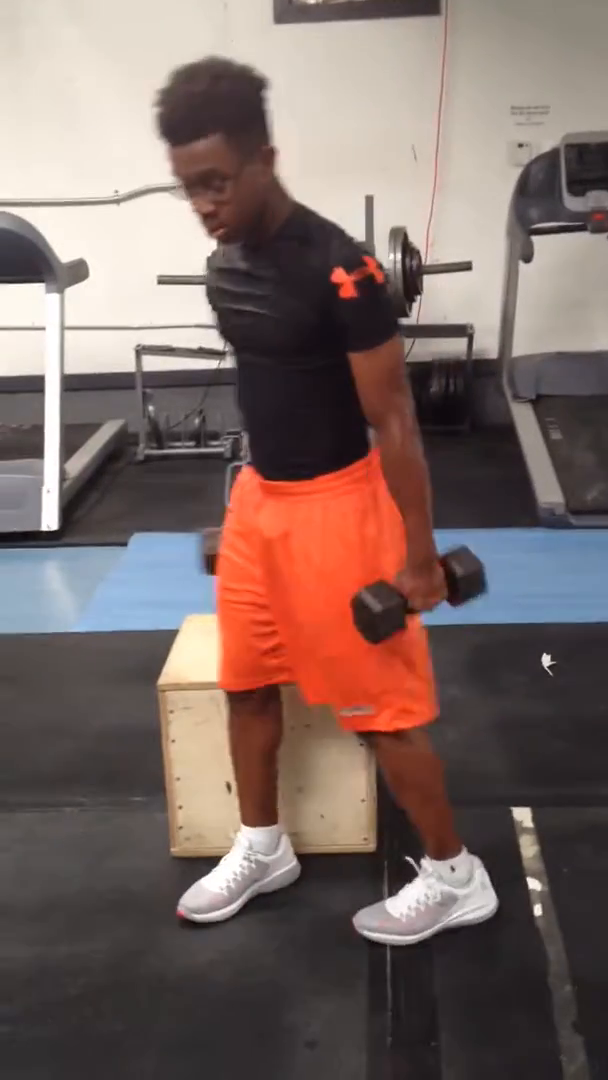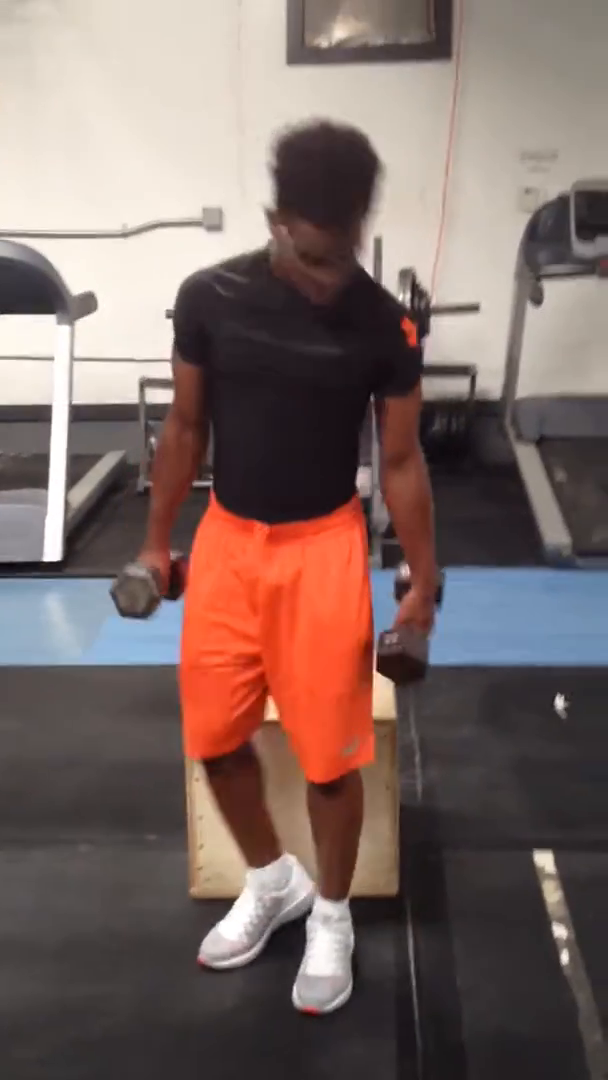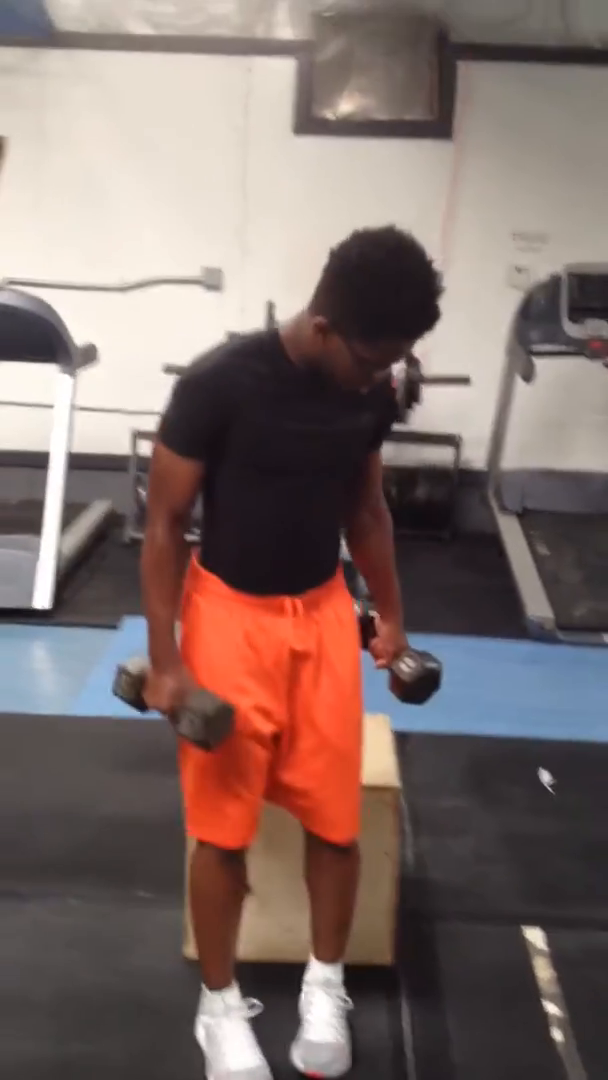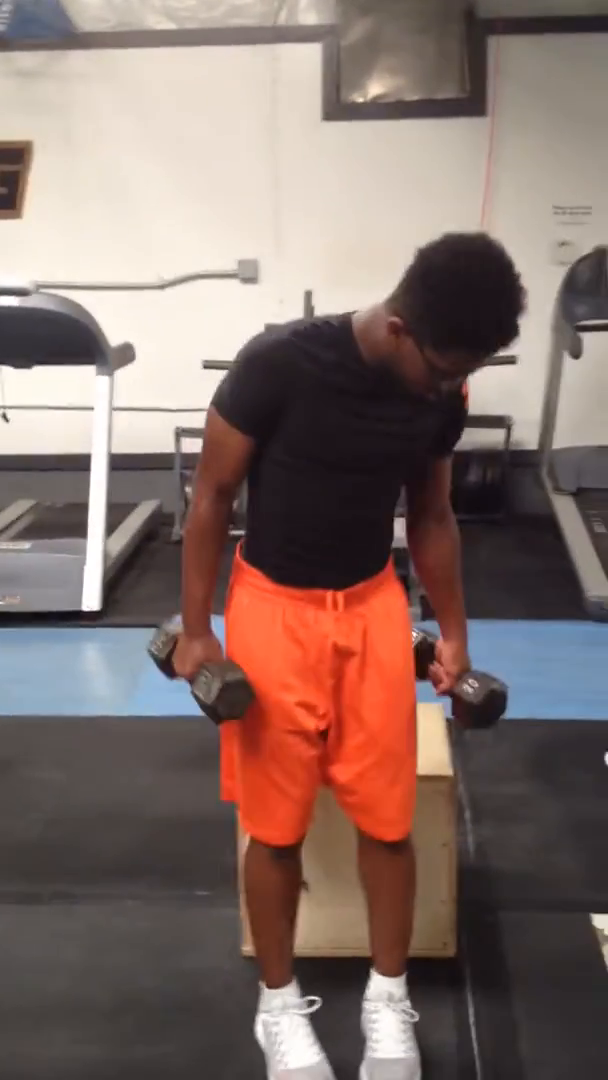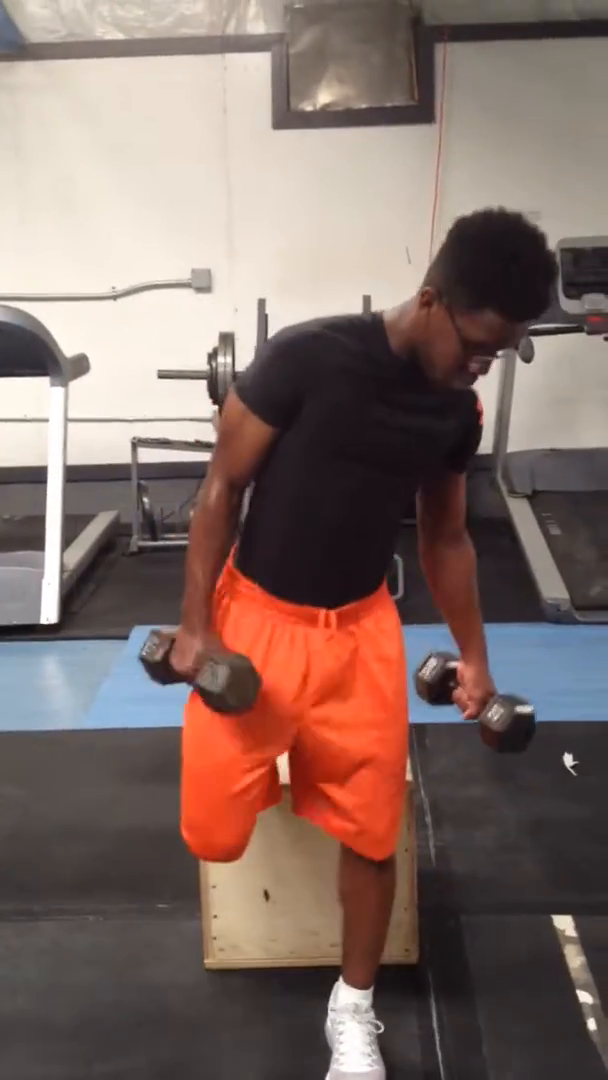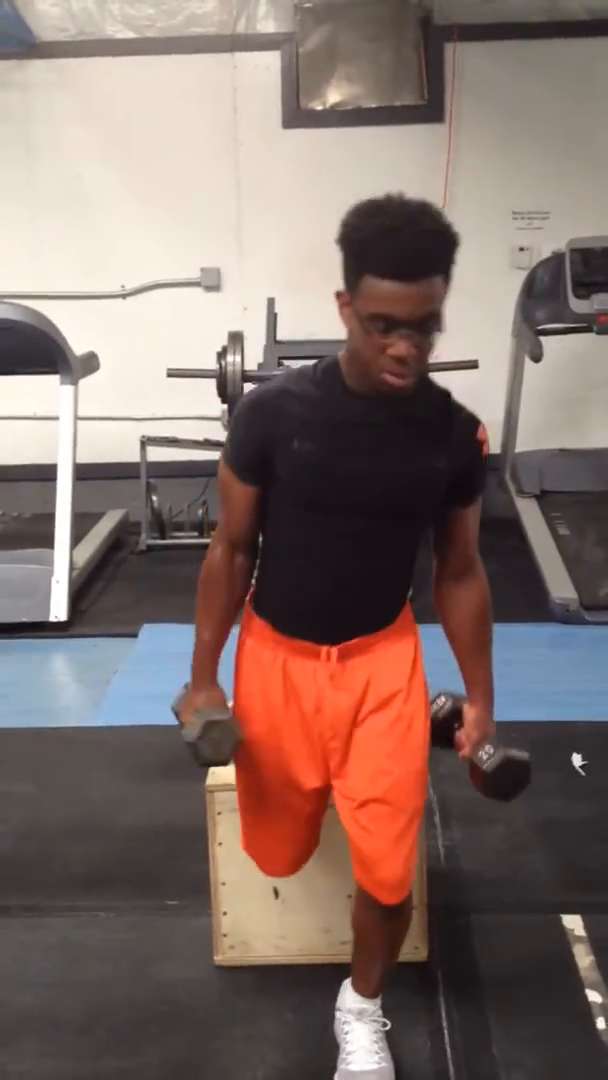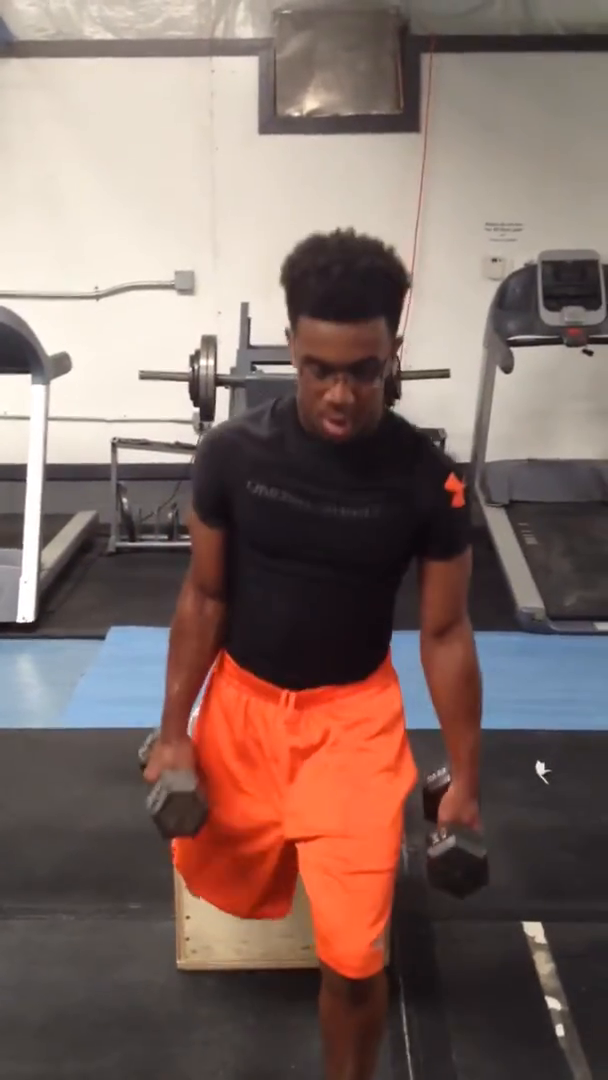
dt=0.7s
person 1, frame 1
left shoulder: (339, 270)
right shoulder: (226, 268)
left elbow: (393, 422)
left wrist: (418, 554)
left hip: (336, 506)
right hip: (257, 499)
left knee: (379, 705)
right knee: (247, 683)
left ankle: (454, 877)
right ankle: (261, 849)
person 1, frame 2
left shoulder: (384, 326)
right shoulder: (209, 298)
left elbow: (402, 462)
right elbow: (185, 428)
left wrist: (424, 584)
right wrist: (157, 541)
left hip: (323, 549)
right hip: (227, 541)
left knee: (329, 752)
right knee: (212, 737)
left ankle: (330, 918)
right ankle: (273, 880)
person 1, frame 3
left shoulder: (372, 394)
right shoulder: (219, 384)
right elbow: (165, 525)
left wrist: (390, 615)
right wrist: (164, 658)
left hip: (326, 615)
right hip: (233, 617)
left knee: (336, 818)
right knee: (226, 828)
left ankle: (325, 982)
right ankle: (220, 1007)
person 1, frame 4
left shoulder: (441, 396)
right shoulder: (278, 364)
right elbow: (212, 496)
left wrist: (454, 631)
right wrist: (196, 629)
left hip: (375, 609)
right hip: (276, 610)
left knee: (386, 817)
right knee: (276, 824)
left ankle: (388, 999)
right ankle: (279, 1005)
person 1, frame 5
left shoulder: (457, 411)
right shoulder: (303, 356)
left elbow: (446, 538)
right elbow: (222, 490)
left wrist: (474, 659)
right wrist: (196, 624)
left hip: (362, 630)
right hip: (256, 619)
left knee: (370, 835)
right knee: (215, 833)
left ankle: (352, 1008)
right ankle: (261, 747)
person 1, frame 6
left shoulder: (455, 434)
right shoulder: (273, 413)
left elbow: (460, 572)
right elbow: (231, 551)
left wrist: (481, 700)
right wrist: (203, 677)
left hip: (382, 662)
right hip: (277, 658)
left knee: (387, 871)
right knee: (277, 852)
right ankle: (318, 835)
person 1, frame 7
left shoulder: (427, 479)
right shoulder: (231, 452)
left elbow: (445, 633)
right elbow: (204, 597)
left wrist: (465, 782)
right wrist: (174, 730)
left hip: (354, 713)
right hip: (240, 700)
left knee: (352, 953)
right knee: (226, 882)
right ankle: (274, 841)
